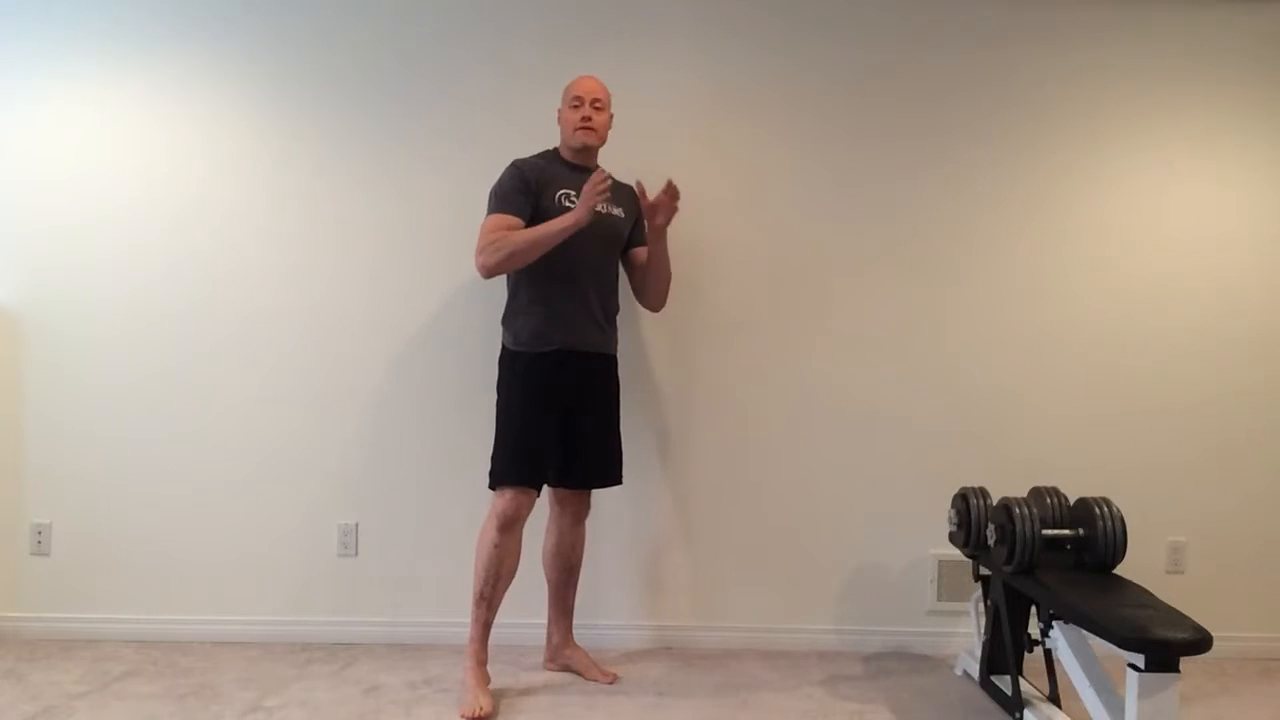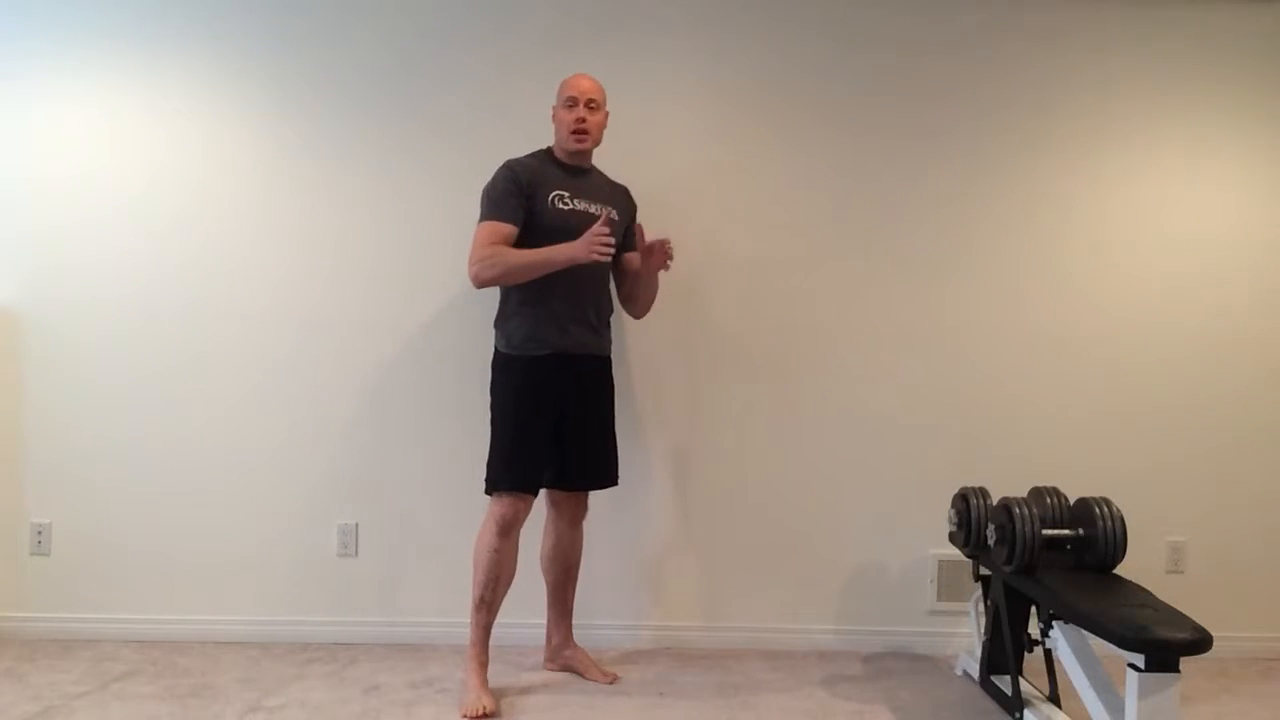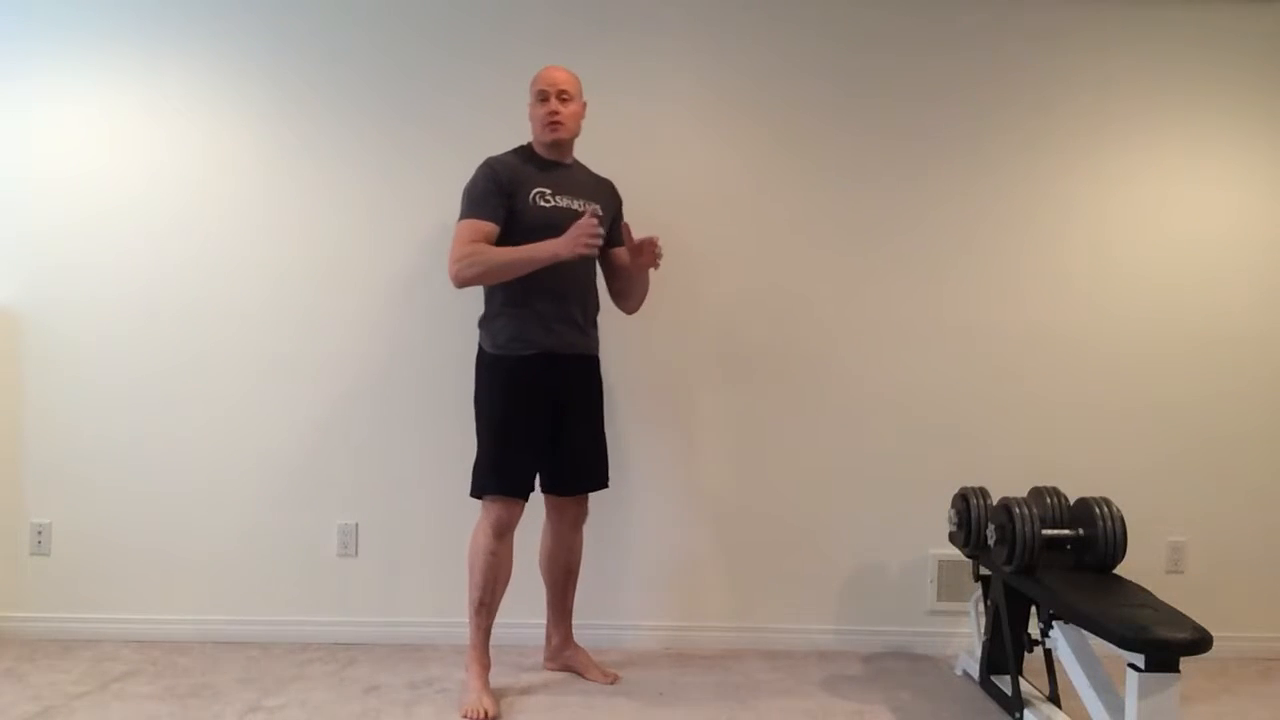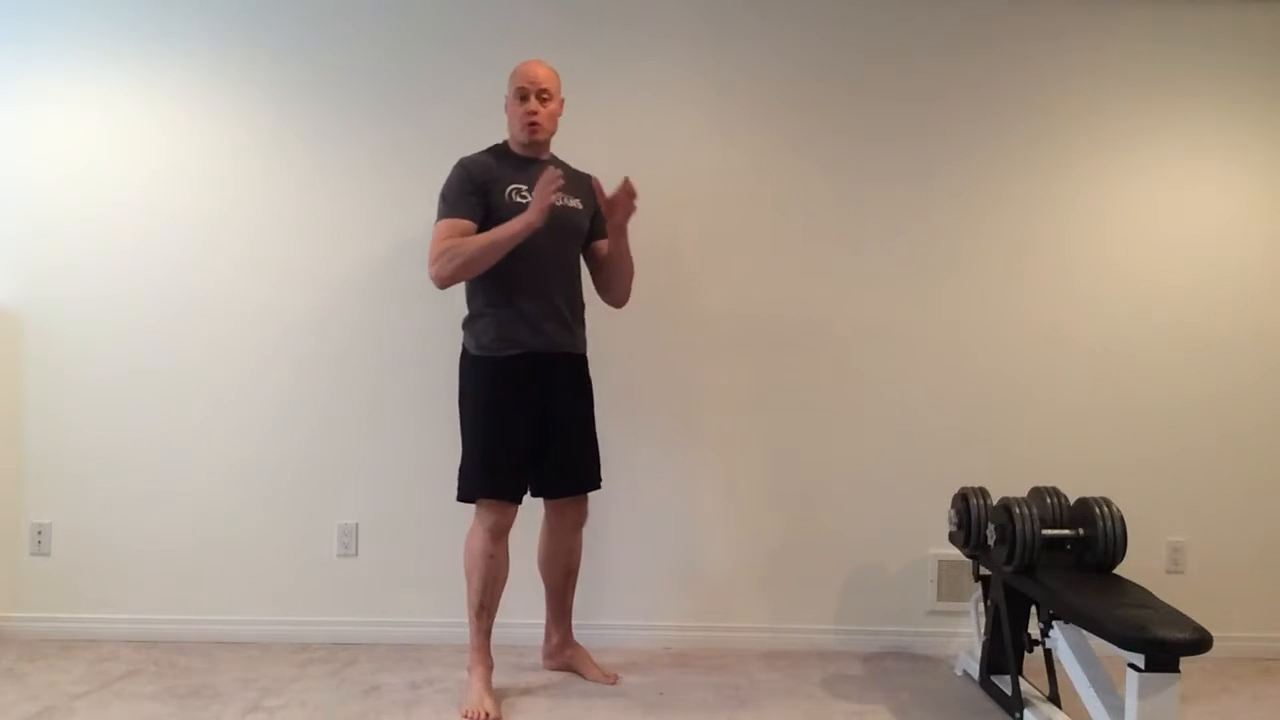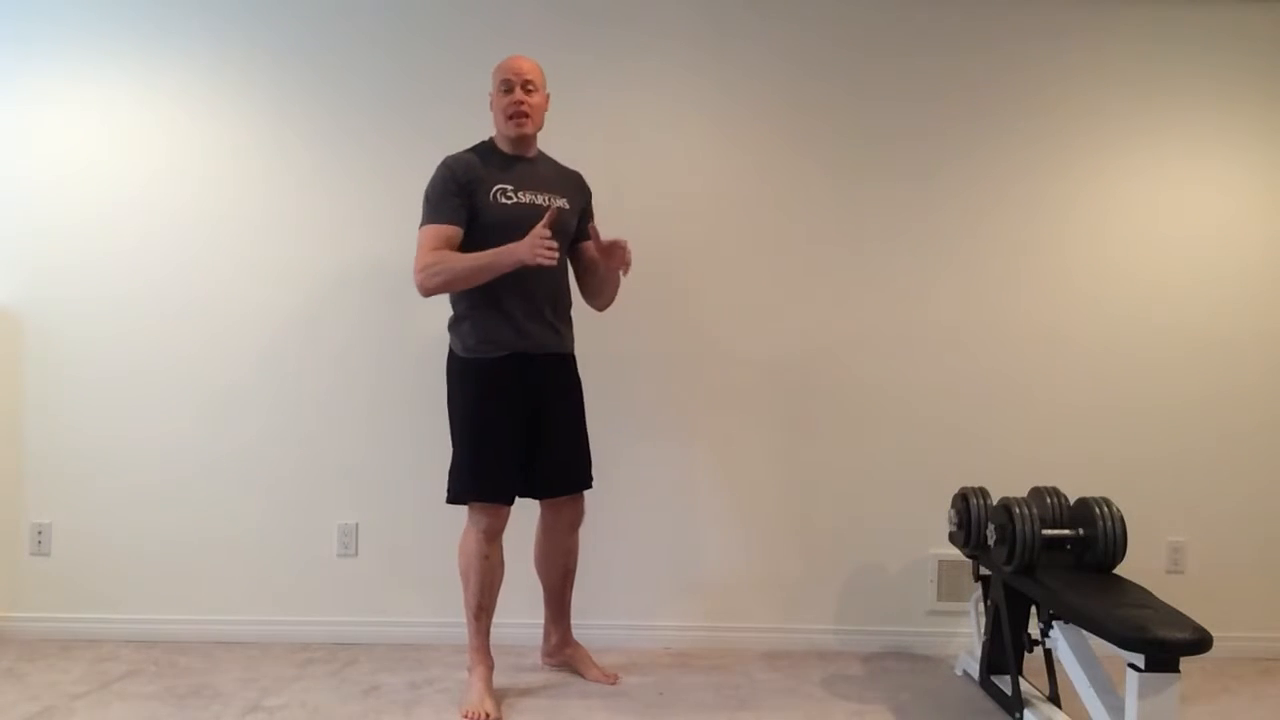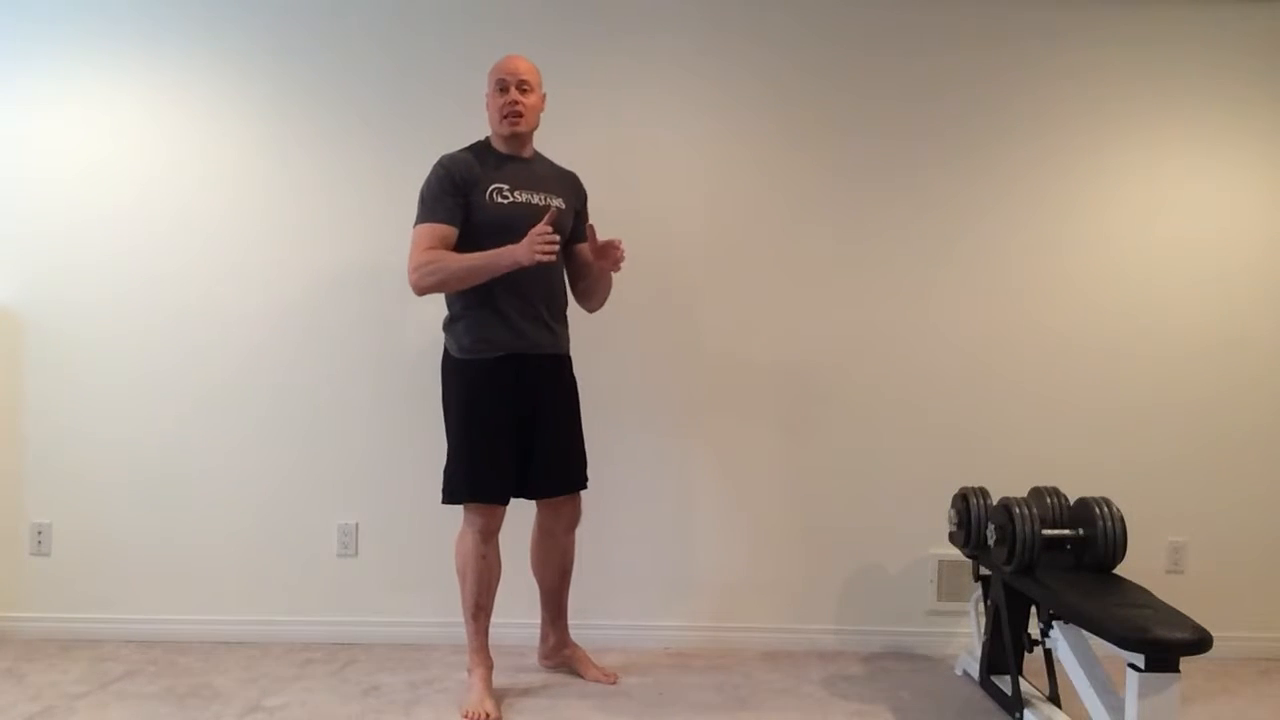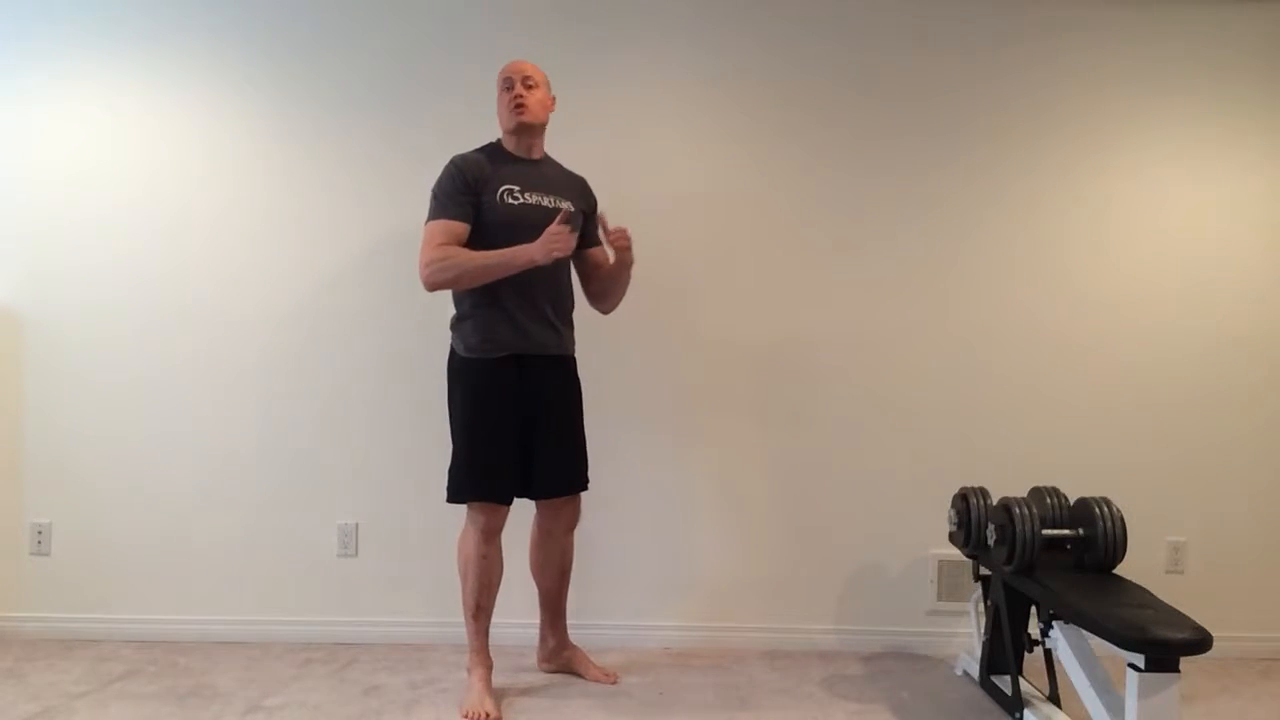
dt=0.3s
person 1, frame 1
left shoulder: (624, 198)
right shoulder: (526, 175)
left elbow: (652, 298)
right elbow: (488, 258)
left wrist: (658, 233)
right wrist: (575, 216)
left hip: (597, 365)
right hip: (533, 360)
left knee: (573, 502)
right knee: (511, 503)
left ankle: (560, 641)
right ankle: (475, 659)
person 1, frame 2
left shoulder: (618, 197)
right shoulder: (519, 176)
left elbow: (635, 304)
right elbow: (482, 266)
left wrist: (649, 268)
right wrist: (573, 251)
left hip: (590, 366)
right hip: (526, 362)
left knee: (571, 506)
right knee: (508, 508)
left ankle: (560, 642)
right ankle: (476, 660)
person 1, frame 3
left shoulder: (602, 191)
right shoulder: (499, 174)
left elbow: (627, 300)
right elbow: (462, 266)
left wrist: (638, 265)
right wrist: (557, 247)
left hip: (579, 366)
right hip: (511, 364)
left knee: (569, 507)
right knee: (501, 511)
left ankle: (560, 642)
right ankle: (477, 663)
person 1, frame 4
left shoulder: (581, 187)
right shoulder: (476, 172)
left elbow: (617, 294)
right elbow: (441, 268)
left wrist: (617, 230)
right wrist: (527, 220)
left hip: (566, 364)
right hip: (497, 363)
left knee: (569, 506)
right knee: (494, 515)
left ankle: (560, 641)
right ankle: (479, 666)
person 1, frame 5
left shoulder: (570, 184)
right shoulder: (460, 172)
left elbow: (599, 298)
right elbow: (427, 275)
left wrist: (608, 263)
right wrist: (517, 254)
left hip: (555, 365)
right hip: (484, 366)
left knee: (565, 507)
right knee: (487, 517)
left ankle: (559, 639)
person 1, frame 6
left shoulder: (566, 185)
right shoulder: (456, 172)
left elbow: (589, 298)
right elbow: (421, 273)
left wrist: (602, 266)
right wrist: (515, 254)
left hip: (550, 365)
right hip: (479, 366)
left knee: (562, 507)
right knee: (483, 516)
left ankle: (556, 640)
person 1, frame 7
left shoulder: (575, 189)
right shoulder: (468, 171)
left elbow: (604, 299)
right elbow: (434, 269)
left wrist: (622, 260)
right wrist: (531, 252)
left hip: (555, 366)
right hip: (485, 366)
left knee: (561, 509)
right knee: (485, 517)
left ankle: (555, 643)
